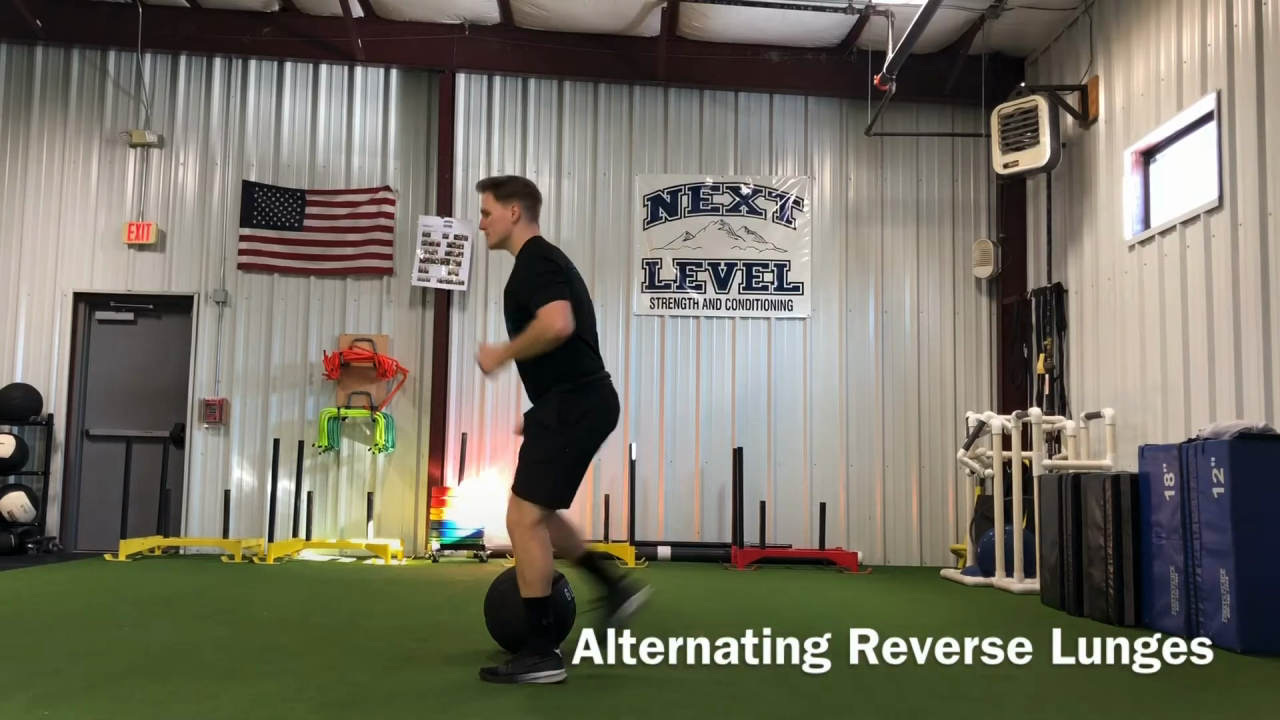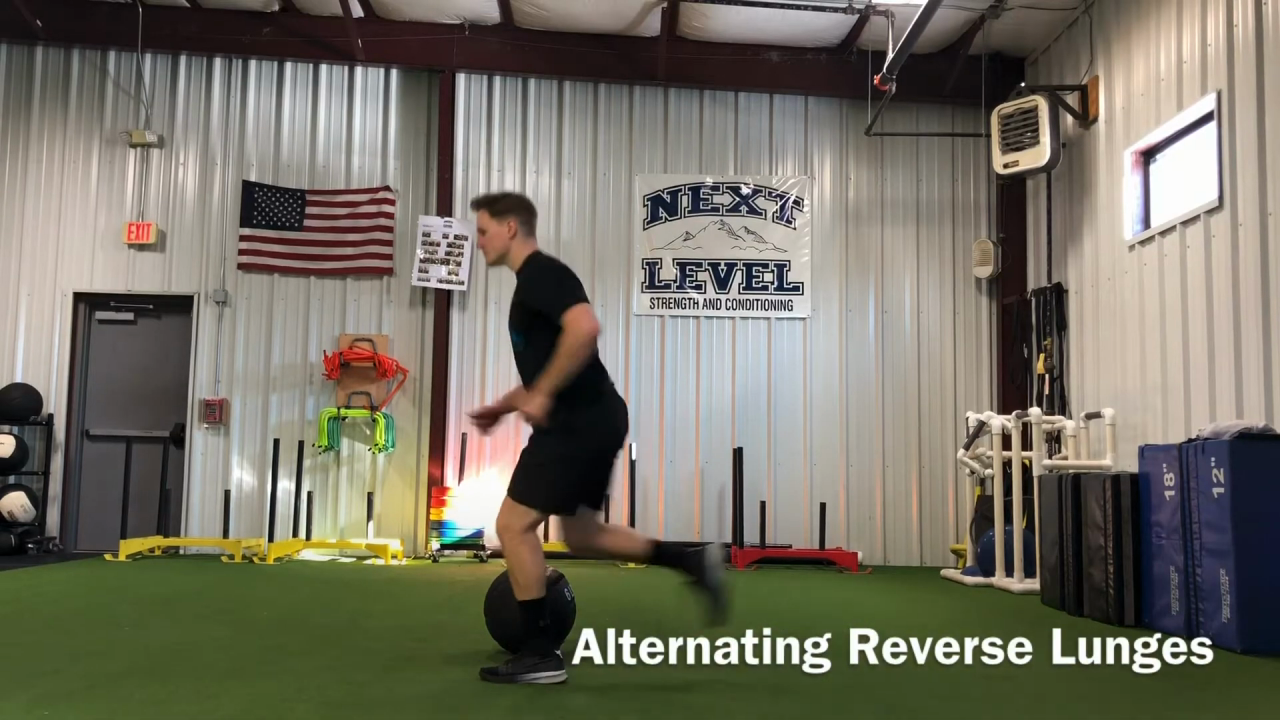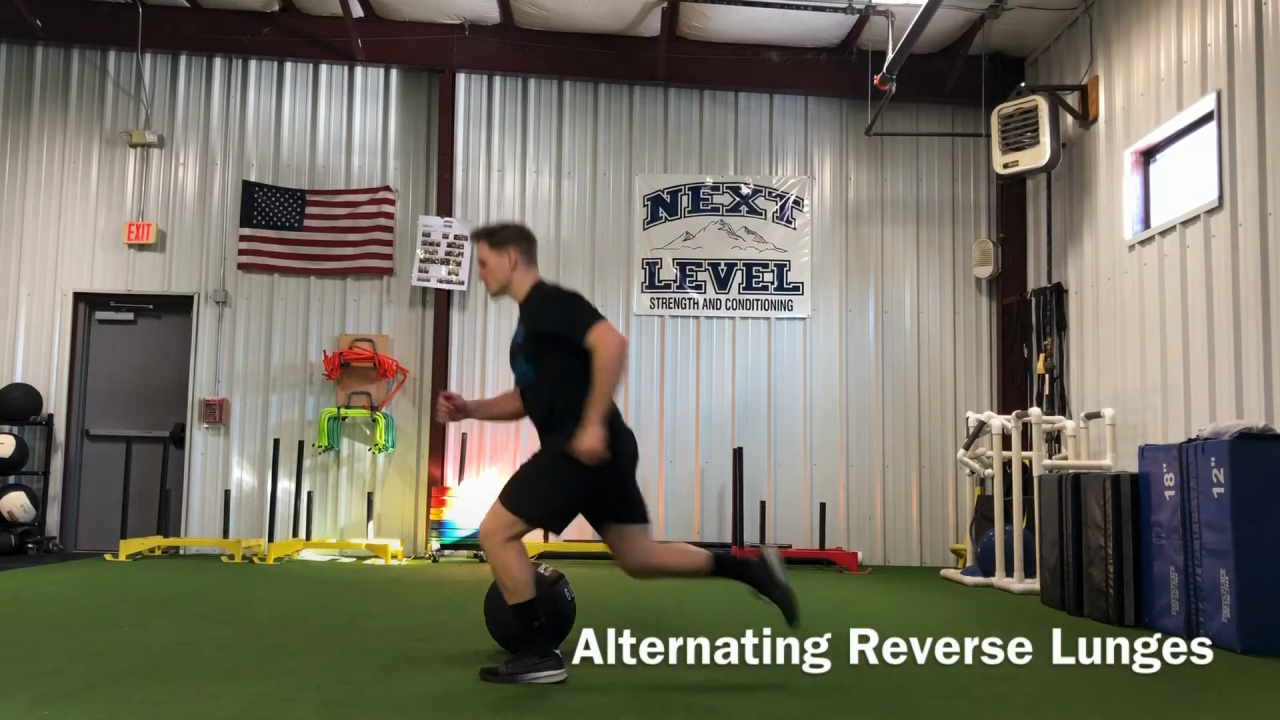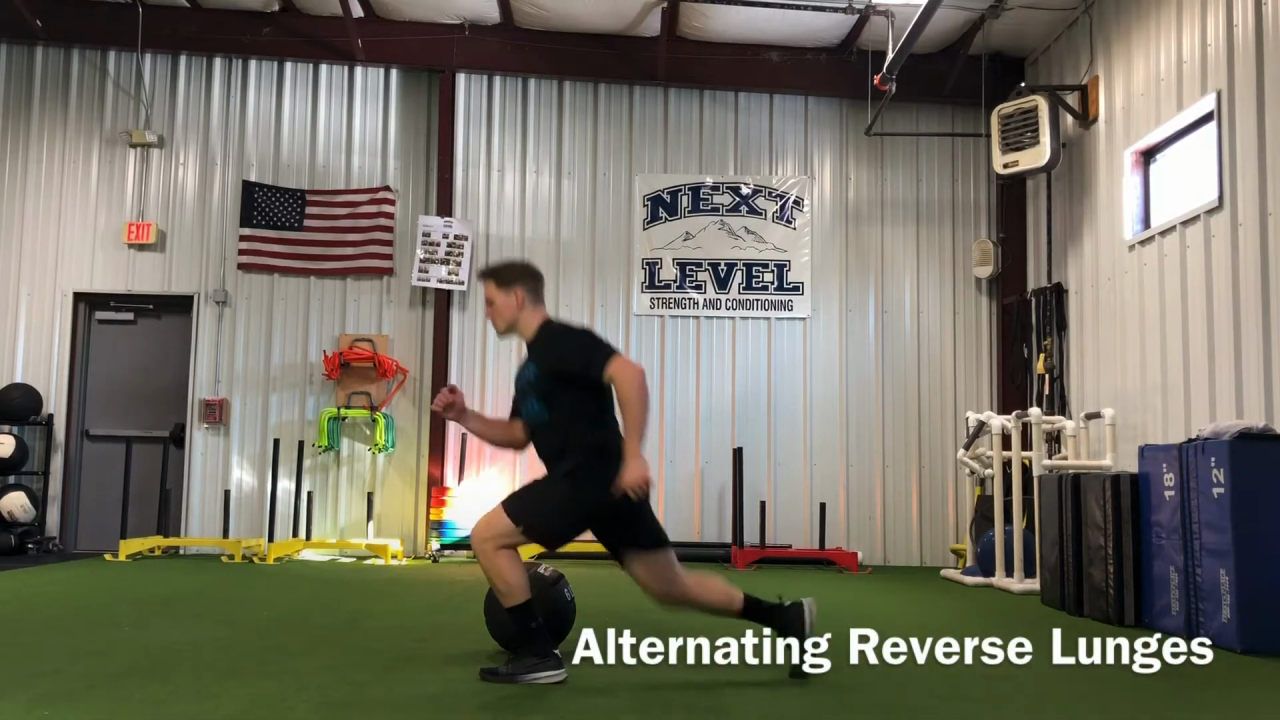
dt=0.1s
person 1, frame 1
left shoulder: (534, 262)
right shoulder: (546, 263)
left elbow: (558, 325)
left wrist: (502, 353)
right wrist: (538, 412)
left hip: (570, 409)
right hip: (573, 407)
left knee: (524, 520)
right knee: (537, 517)
left ankle: (540, 652)
right ankle: (614, 587)
person 1, frame 2
left shoulder: (542, 273)
right shoulder: (532, 284)
left elbow: (584, 328)
left wrist: (541, 395)
right wrist: (504, 405)
left hip: (571, 427)
right hip: (586, 424)
left knee: (515, 525)
right knee: (584, 535)
left ankle: (542, 656)
right ankle: (695, 561)
person 1, frame 3
left shoulder: (550, 303)
right shoulder: (531, 317)
left elbow: (611, 343)
right elbow: (528, 397)
left wrist: (592, 424)
right wrist: (470, 409)
left hip: (582, 448)
right hip: (600, 452)
left knee: (495, 533)
right knee: (641, 556)
left ankle: (538, 652)
right ankle: (759, 572)
person 1, frame 4
left shoulder: (563, 340)
right shoulder: (533, 361)
left elbow: (629, 374)
right elbow: (514, 435)
left wrist: (632, 455)
right wrist: (463, 416)
left hip: (593, 474)
right hip: (593, 478)
left knee: (486, 536)
right knee: (670, 585)
left ankle: (539, 654)
right ankle: (785, 617)
